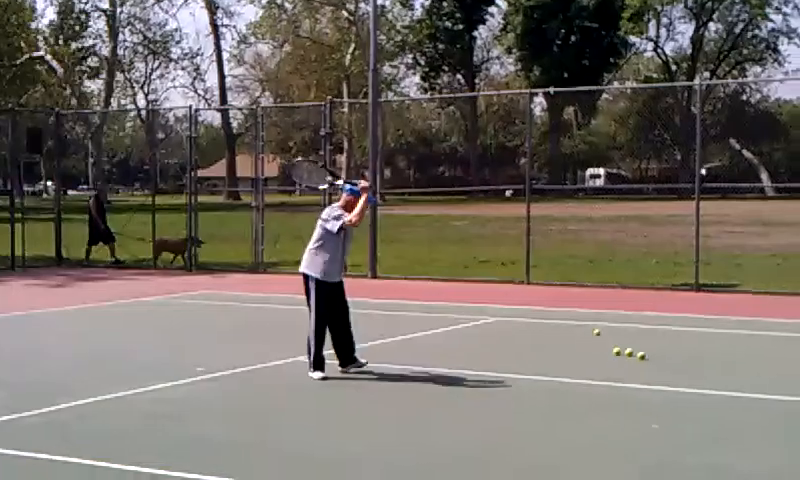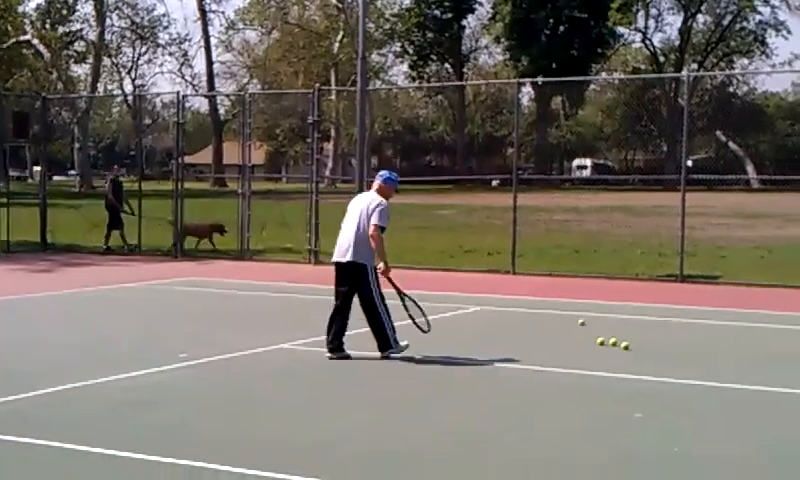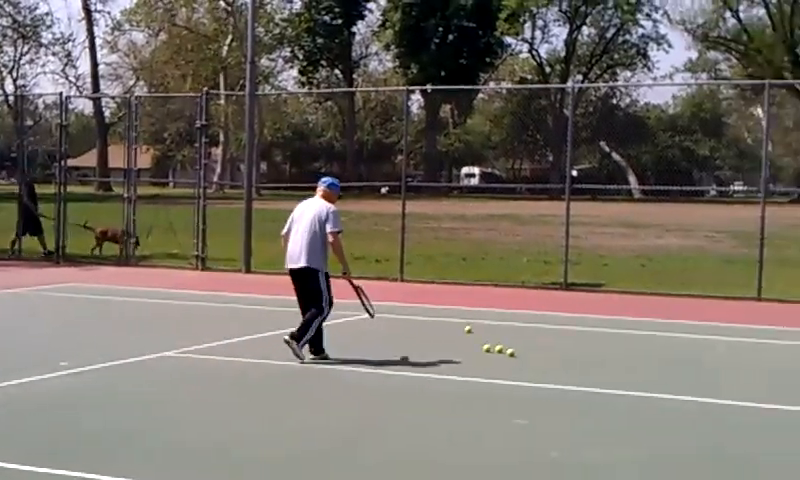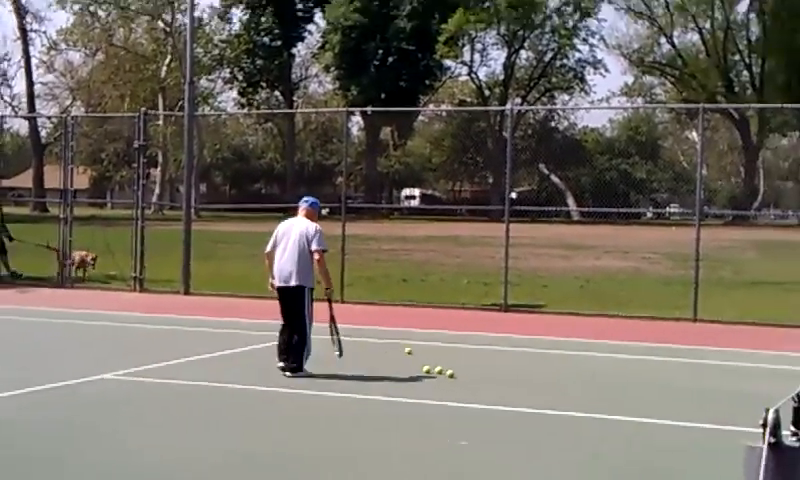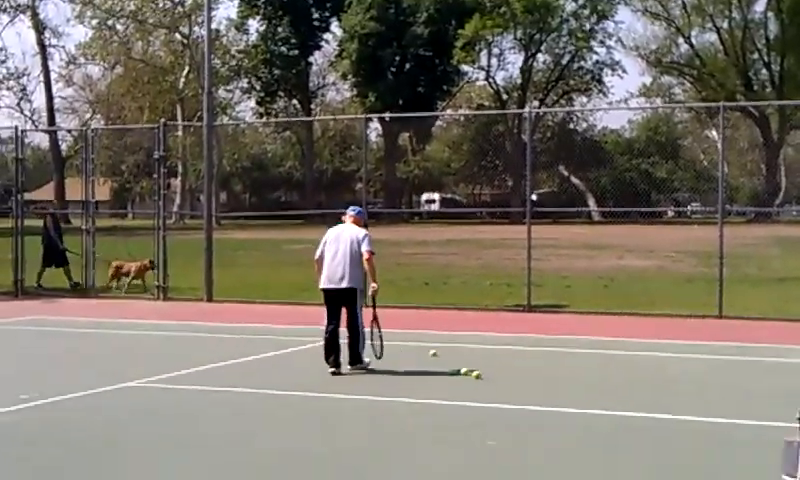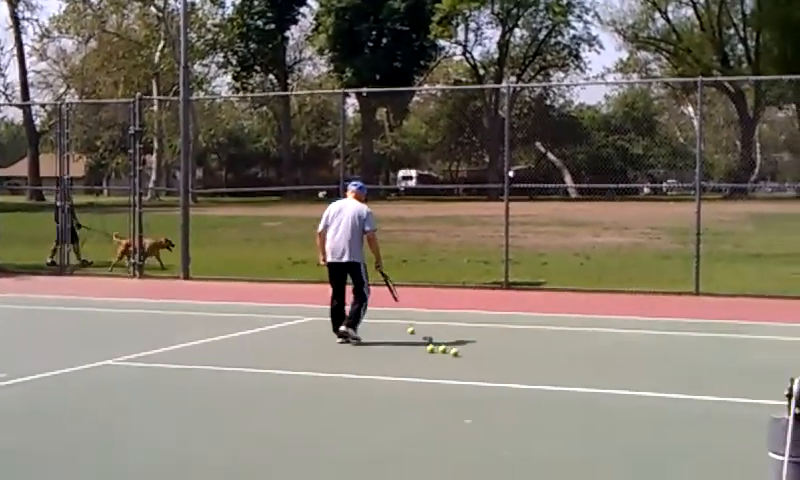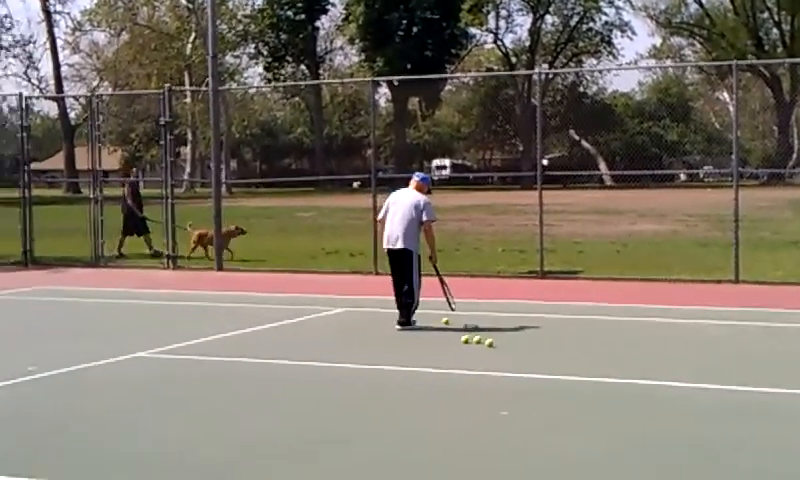
dt=0.7s
person 1, frame 1
left shoulder: (343, 215)
right shoulder: (332, 212)
right elbow: (355, 221)
left wrist: (341, 264)
right wrist: (365, 195)
left hip: (333, 276)
right hip: (316, 274)
left knee: (341, 319)
right knee: (318, 321)
left ankle: (348, 359)
right ankle: (315, 366)
person 1, frame 2
left shoulder: (358, 199)
right shoulder: (380, 203)
right elbow: (374, 233)
right wrist: (384, 262)
left hip: (342, 257)
right hip: (360, 260)
left knee: (342, 303)
right knee: (374, 303)
left ankle: (335, 347)
right ankle: (388, 345)
person 1, frame 3
left shoulder: (301, 206)
right shoulder: (329, 209)
left elbow: (285, 234)
right elbow: (333, 240)
right wrist: (345, 265)
left hip: (294, 264)
right hip: (313, 264)
left knee: (310, 306)
right knee: (322, 305)
left ankle: (316, 349)
right ankle: (296, 338)
person 1, frame 4
left shoulder: (283, 225)
right shoulder: (314, 228)
left elbow: (268, 253)
right elbow: (318, 257)
left wrist: (272, 277)
right wrist: (327, 283)
left hip: (281, 282)
right hip: (301, 283)
left knee: (287, 323)
right knee: (301, 325)
left ankle: (284, 359)
right ankle: (295, 367)
person 1, frame 5
left shoulder: (331, 232)
right shoulder: (362, 233)
left elbow: (318, 258)
right elbow: (367, 257)
left wrist: (320, 279)
right wrist: (373, 281)
left hip: (329, 283)
right hip: (351, 284)
left knee: (332, 324)
right knee: (354, 323)
left ankle: (333, 363)
right ankle: (355, 360)
person 1, frame 6
left shoulder: (333, 207)
right shoulder: (364, 210)
left elbow: (320, 232)
right elbow: (371, 237)
left wrist: (322, 254)
right wrist: (378, 259)
left hip: (333, 258)
right hip: (354, 258)
left knee: (337, 297)
right knee: (361, 294)
left ankle: (340, 333)
right ankle: (348, 325)
person 1, frame 7
left shoulder: (394, 195)
right shoulder: (423, 200)
left elbow: (380, 220)
right elbow: (427, 228)
left wrist: (386, 240)
right wrist: (433, 251)
left hip: (391, 244)
right hip: (408, 246)
left knee: (398, 282)
right knee: (411, 284)
left ankle: (403, 315)
right ankle: (404, 321)
